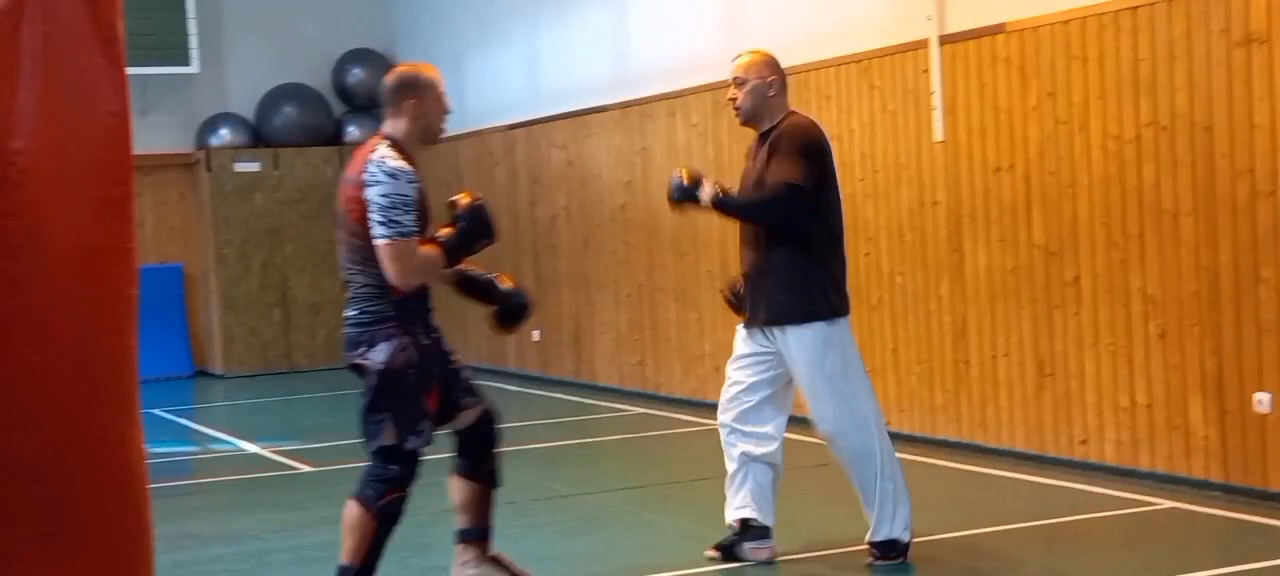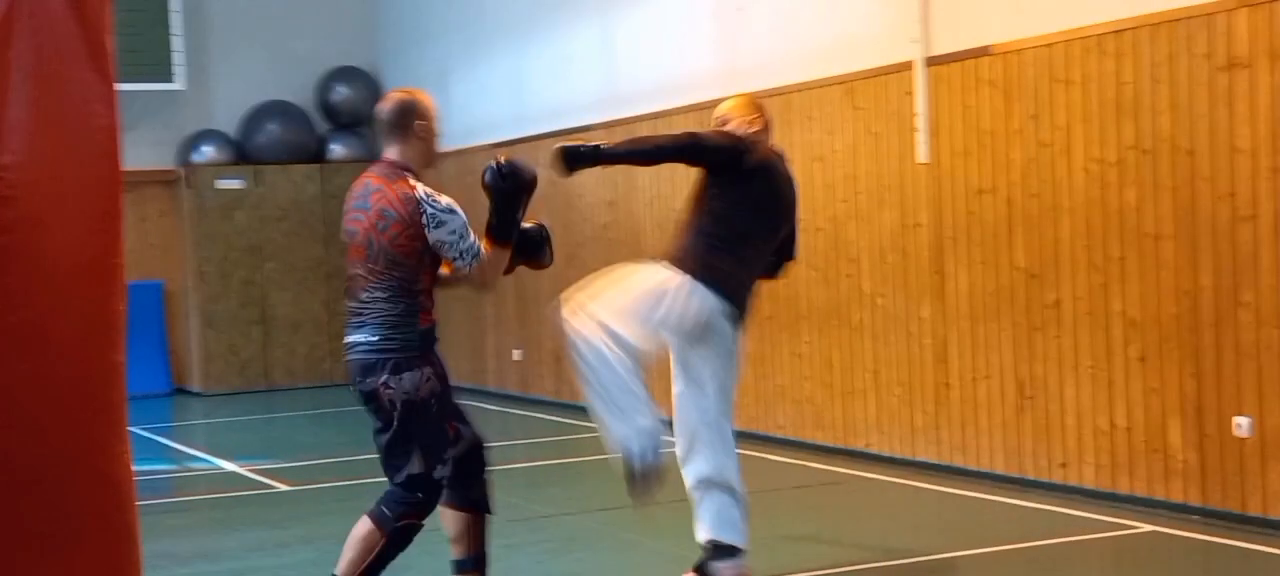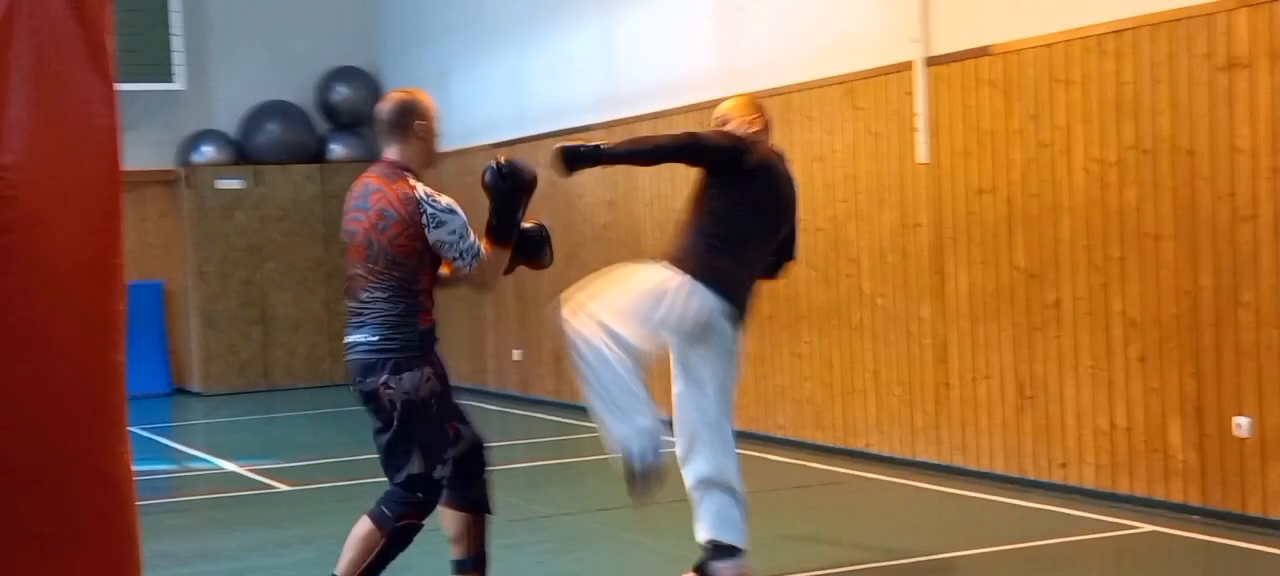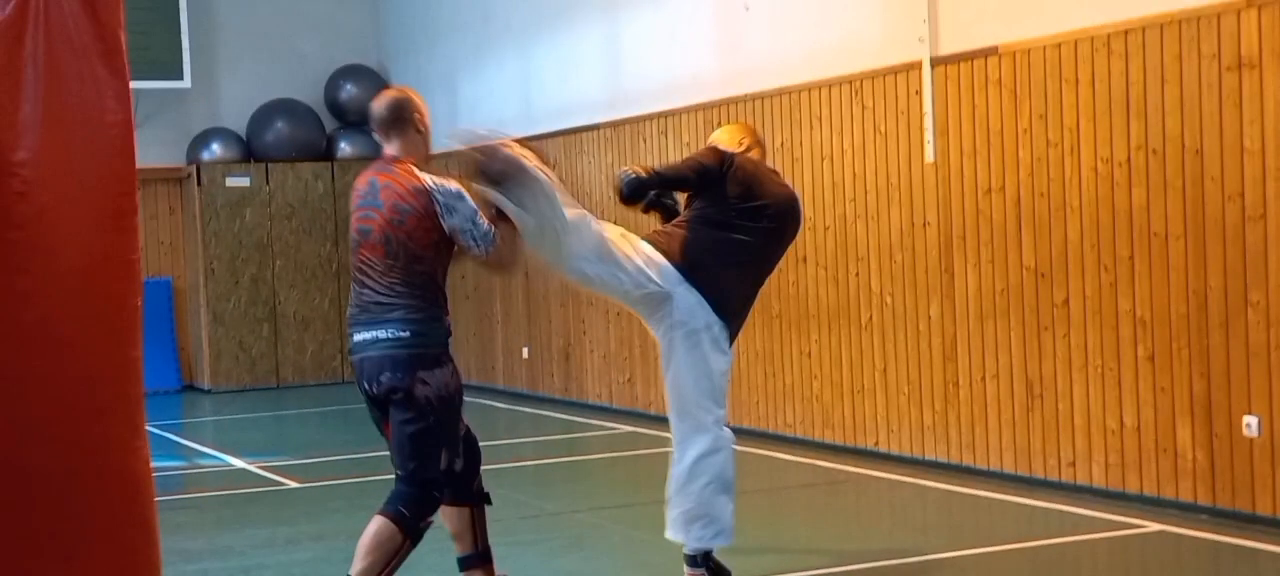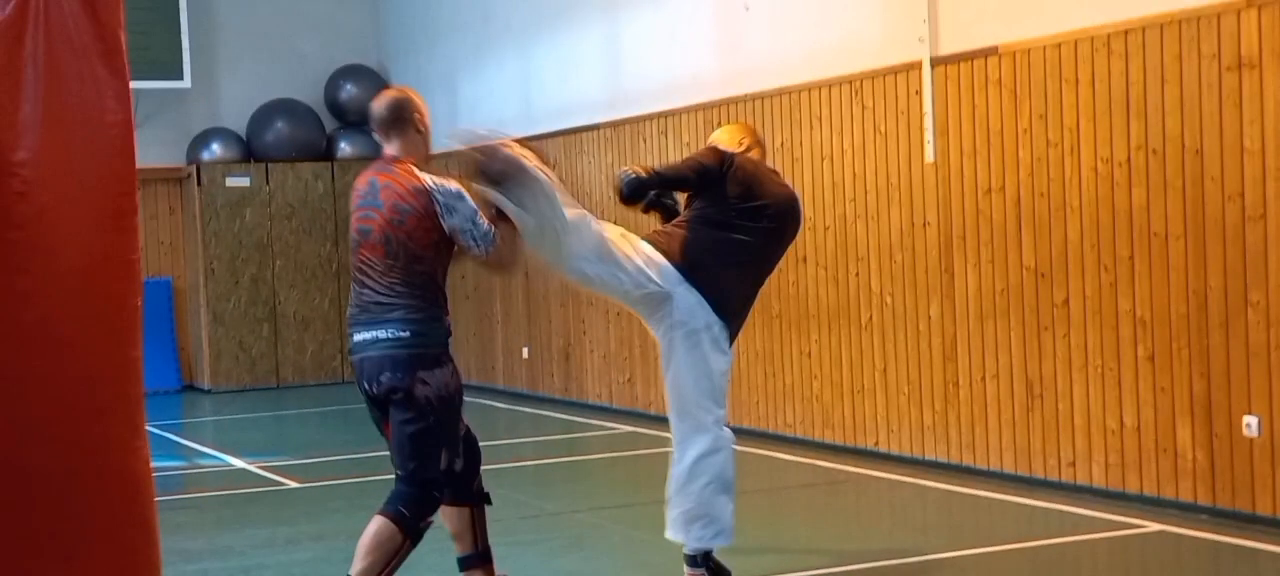
dt=1s
person 1, frame 1
left shoulder: (383, 162)
right shoulder: (390, 170)
right elbow: (403, 271)
left wrist: (474, 281)
right wrist: (460, 239)
left hip: (409, 330)
right hip: (387, 336)
left knee: (476, 424)
right knee: (394, 466)
person 1, frame 2
left shoulder: (362, 190)
right shoulder: (429, 205)
right elbow: (483, 275)
left wrist: (505, 251)
right wrist: (507, 212)
left hip: (370, 351)
right hip: (400, 360)
left knee: (463, 456)
right knee: (414, 490)
person 1, frame 3
left shoulder: (363, 189)
right shoulder: (428, 204)
right elbow: (483, 276)
left wrist: (505, 252)
right wrist: (507, 211)
left hip: (368, 351)
right hip: (401, 359)
left knee: (461, 457)
right knee: (414, 490)
person 1, frame 4
left shoulder: (364, 186)
right shoulder: (438, 192)
right elbow: (500, 255)
left wrist: (484, 211)
left hip: (369, 350)
right hip: (414, 352)
left knee: (458, 457)
right knee: (418, 489)
person 1, frame 5
left shoulder: (364, 186)
right shoulder: (438, 192)
right elbow: (501, 255)
left wrist: (477, 208)
left hip: (368, 351)
right hip: (414, 351)
left knee: (458, 456)
right knee: (419, 489)
person 2, frame 1
left shoulder: (798, 136)
right shoulder: (765, 143)
left elbow: (780, 207)
left wrist: (713, 196)
right wrist: (747, 279)
left hip: (807, 310)
right hip: (765, 312)
left knee: (846, 422)
right knee: (743, 416)
left ankle: (891, 532)
right ankle: (753, 529)
person 2, frame 2
left shoulder: (740, 153)
right shoulder: (781, 184)
left elbow: (670, 147)
right elbow: (776, 260)
left wrist: (591, 153)
left hip: (690, 287)
right hip: (725, 308)
left knee: (588, 315)
right knee: (706, 429)
left ankle: (640, 445)
person 2, frame 3
left shoulder: (738, 152)
right shoulder: (782, 184)
left elbow: (669, 148)
right elbow: (775, 261)
left wrist: (592, 153)
left hip: (688, 287)
right hip: (726, 309)
left knee: (588, 315)
right knee: (707, 426)
left ankle: (640, 445)
person 2, frame 4
left shoulder: (724, 165)
right shoulder: (787, 206)
left elbow: (640, 184)
left wrist: (637, 180)
left hip: (660, 268)
right hip: (709, 316)
right knee: (702, 429)
person 2, frame 5
left shoulder: (727, 166)
right shoulder: (786, 206)
left elbow: (686, 172)
left wrist: (644, 180)
right wrist: (674, 212)
left hip: (659, 268)
right hip: (708, 315)
left knee: (572, 233)
right knee: (703, 429)
